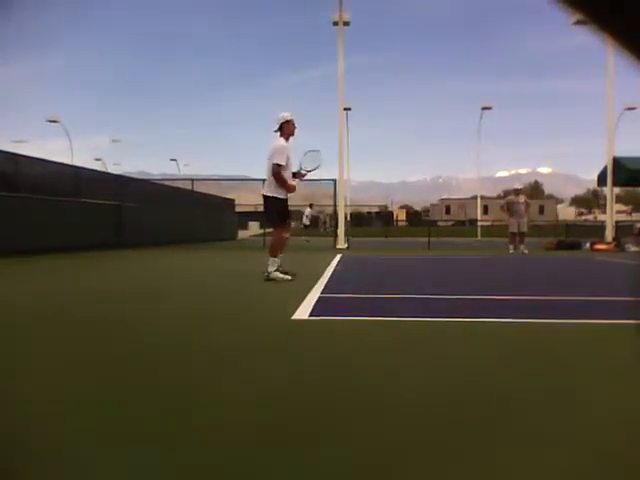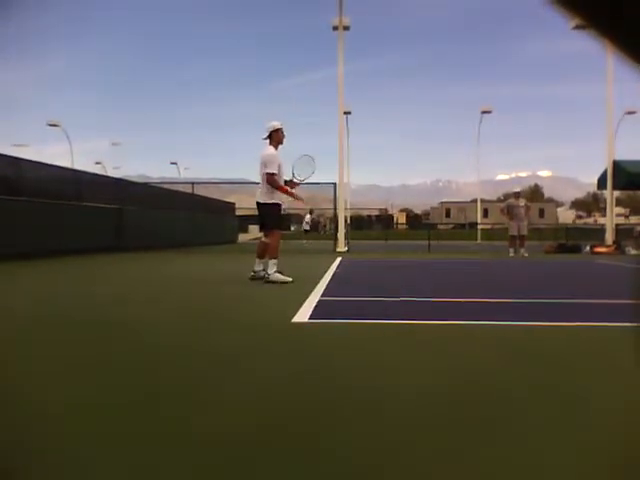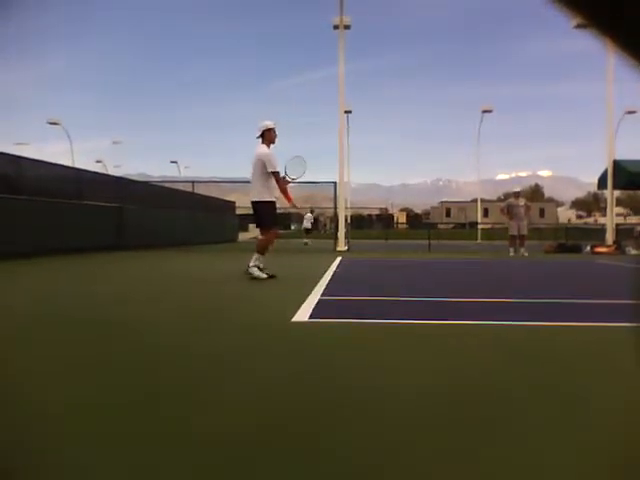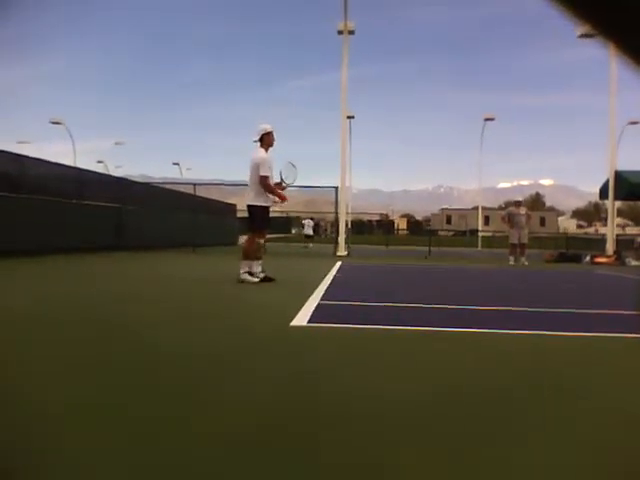
dt=0.3s
person 1, frame 1
left shoulder: (280, 145)
right shoulder: (281, 145)
right elbow: (275, 172)
left wrist: (295, 175)
right wrist: (288, 186)
left hip: (278, 195)
right hip: (275, 195)
left knee: (284, 230)
right knee: (279, 231)
left ankle: (275, 264)
right ankle: (272, 270)
person 1, frame 2
left shoulder: (270, 153)
right shoulder: (271, 154)
right elbow: (270, 180)
left wrist: (286, 182)
right wrist: (289, 192)
left hip: (267, 200)
right hip: (270, 201)
left knee: (267, 236)
right knee: (275, 235)
left ankle: (258, 270)
right ankle: (272, 272)
person 1, frame 3
left shoulder: (260, 152)
right shoulder: (267, 153)
right elbow: (277, 180)
left wrist: (281, 181)
right wrist: (289, 199)
left hip: (259, 198)
right hip: (265, 199)
left knee: (265, 233)
right knee: (272, 233)
left ankle: (258, 267)
right ankle: (253, 263)
person 1, frame 4
left shoulder: (259, 155)
right shoulder: (264, 157)
right elbow: (264, 183)
left wrist: (275, 185)
right wrist: (280, 195)
left hip: (259, 202)
right hip: (259, 203)
left knee: (260, 237)
right knee: (253, 237)
left ankle: (257, 271)
right ankle: (244, 271)
